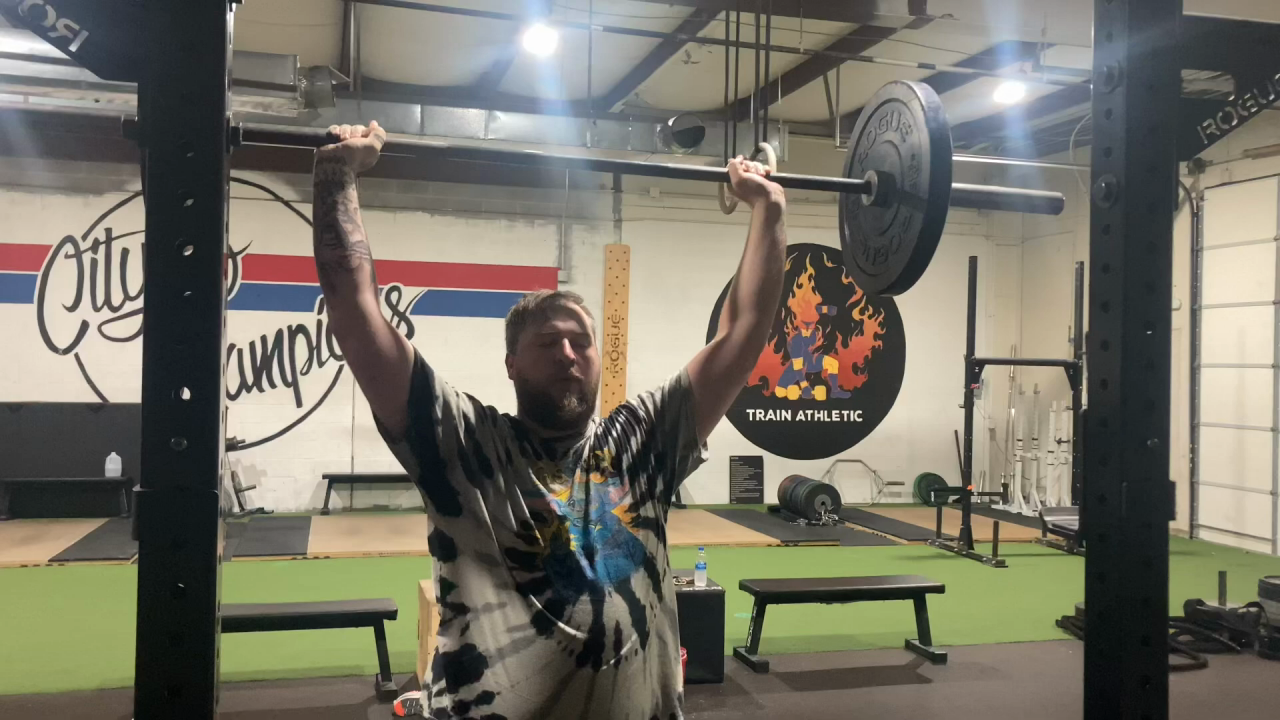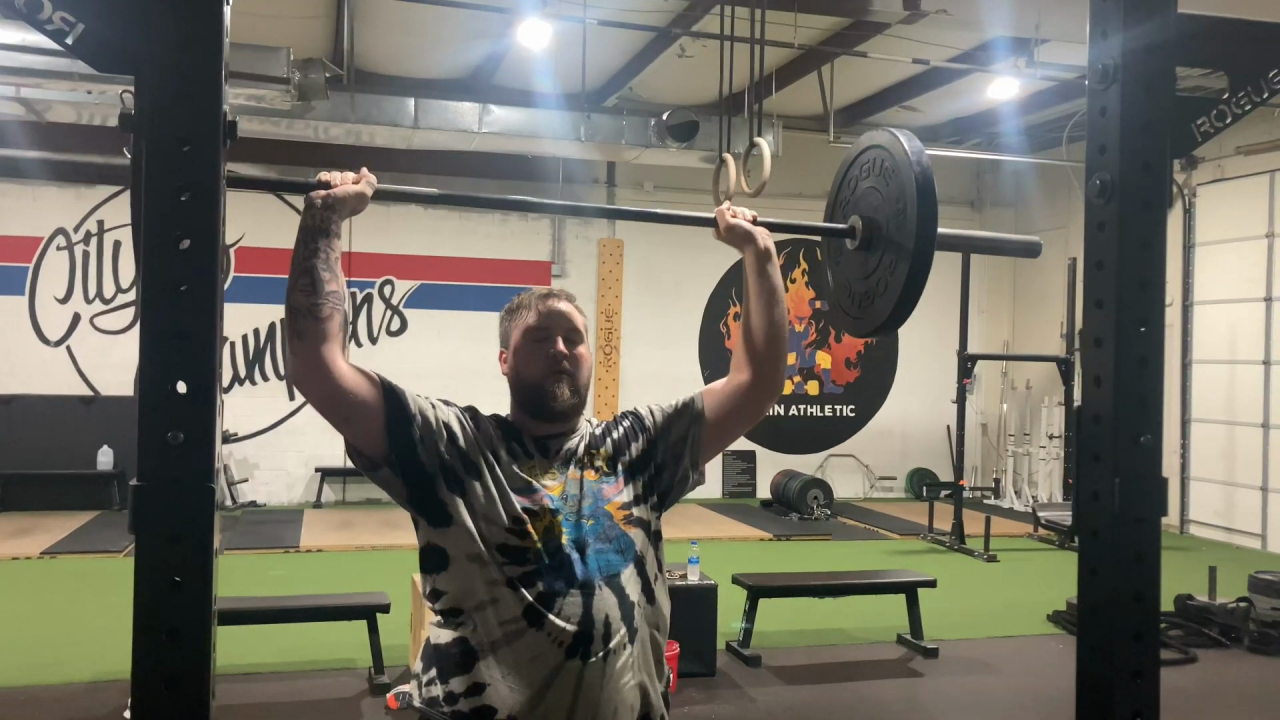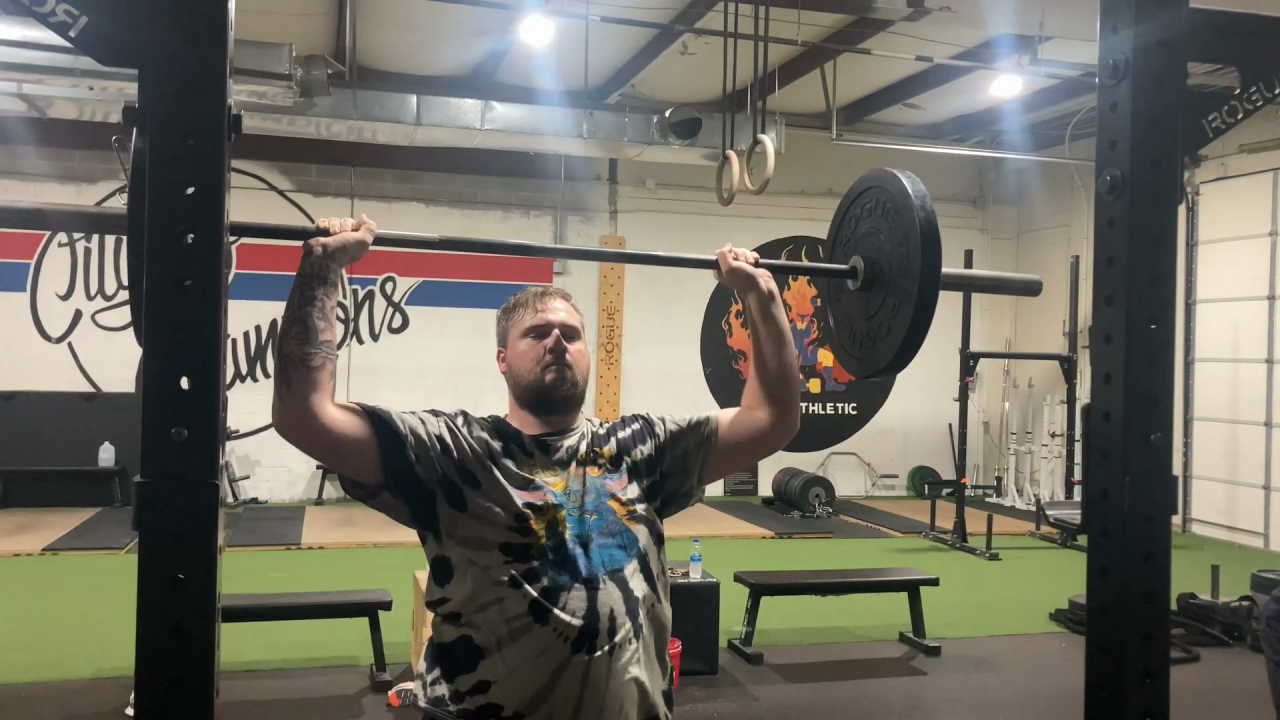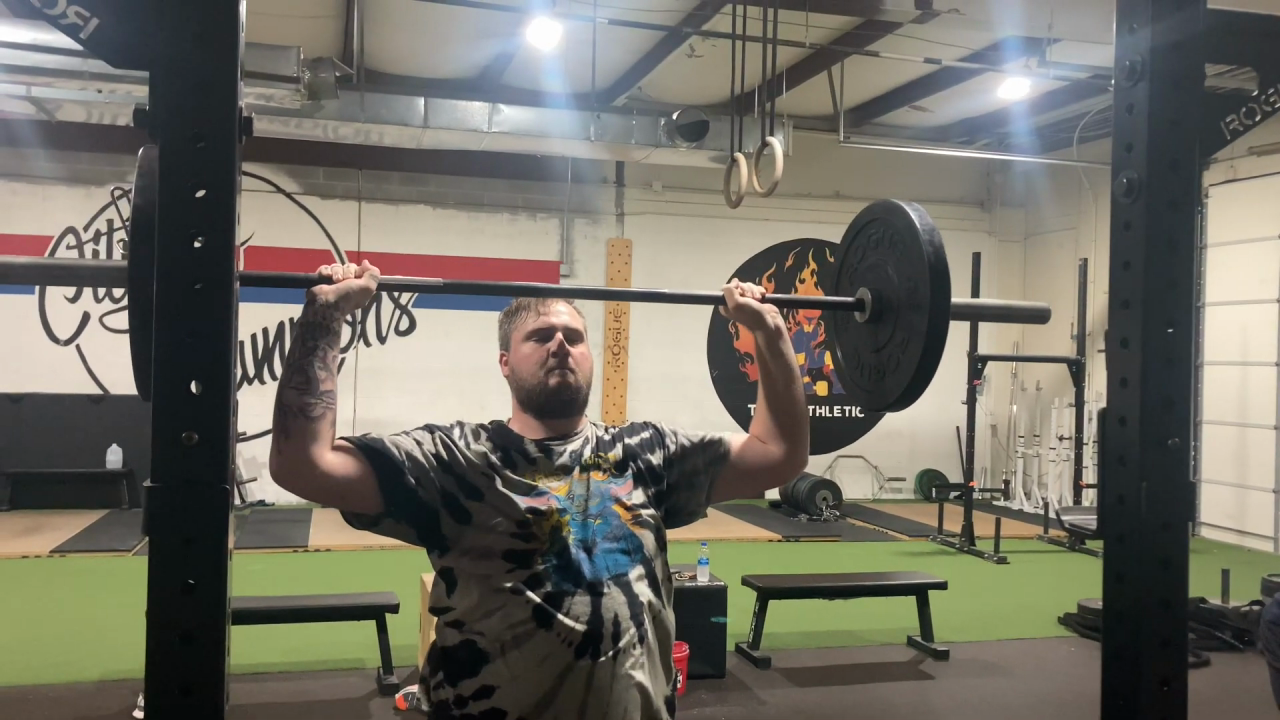
dt=1s
person 1, frame 1
left shoulder: (641, 445)
right shoulder: (464, 448)
left elbow: (743, 333)
right elbow: (355, 314)
left wrist: (766, 208)
right wrist: (338, 174)
person 1, frame 2
left shoulder: (636, 447)
right shoulder: (452, 448)
left elbow: (757, 382)
right elbow: (316, 368)
left wrist: (758, 253)
right wrist: (324, 219)
person 1, frame 3
left shoulder: (640, 448)
right shoulder: (451, 451)
left elbow: (772, 420)
right elbow: (303, 417)
left wrist: (760, 294)
right wrist: (321, 267)
person 1, frame 4
left shoulder: (646, 453)
right shoulder: (455, 459)
left elbow: (780, 454)
right elbow: (302, 464)
left wrist: (769, 331)
right wrist: (324, 316)
